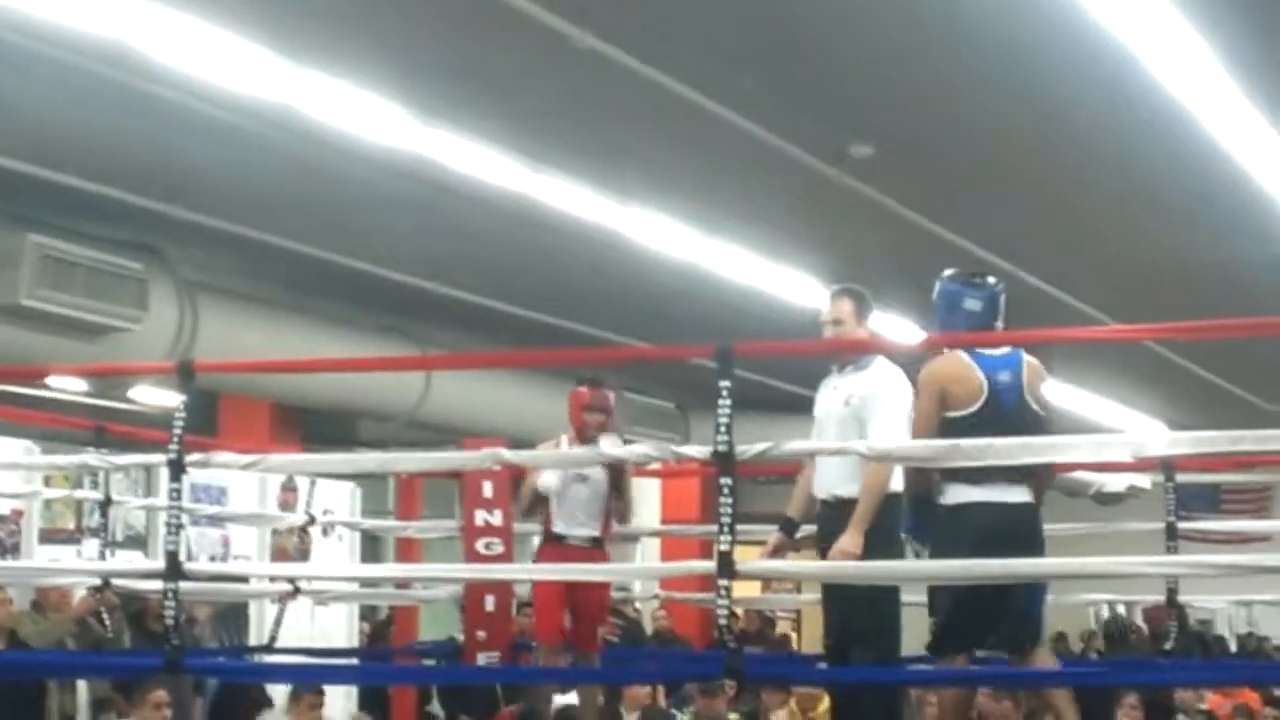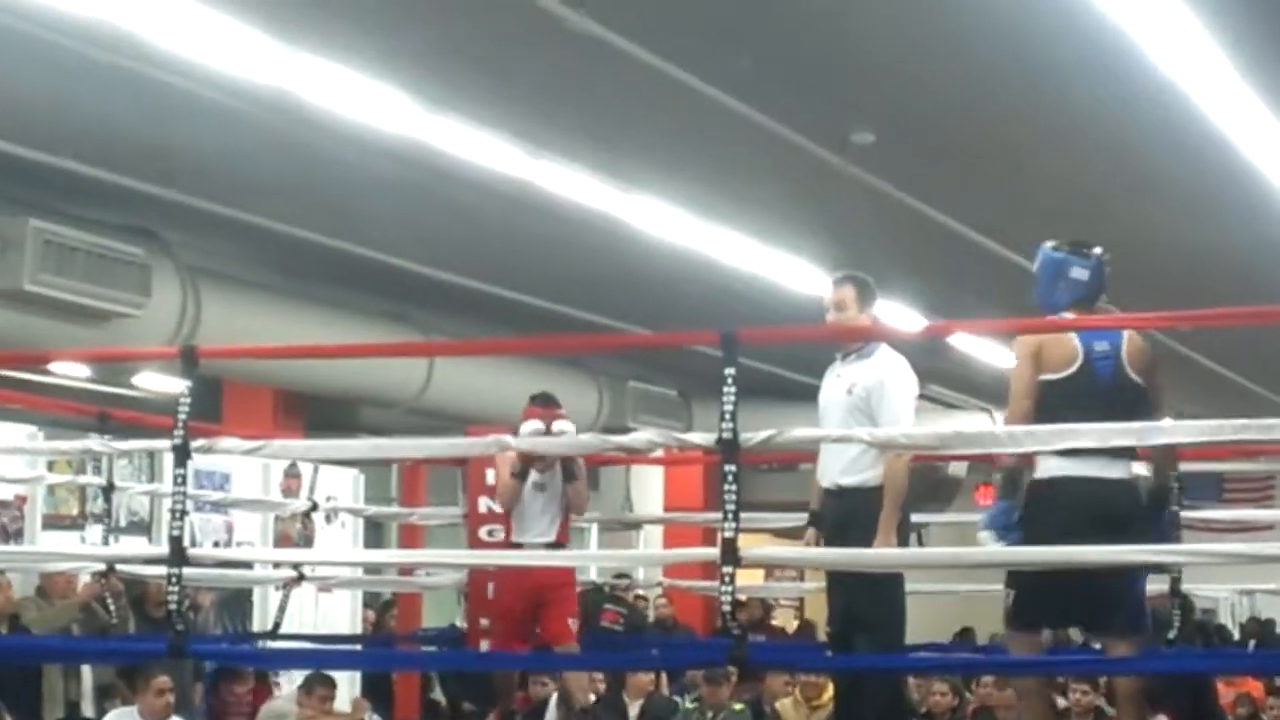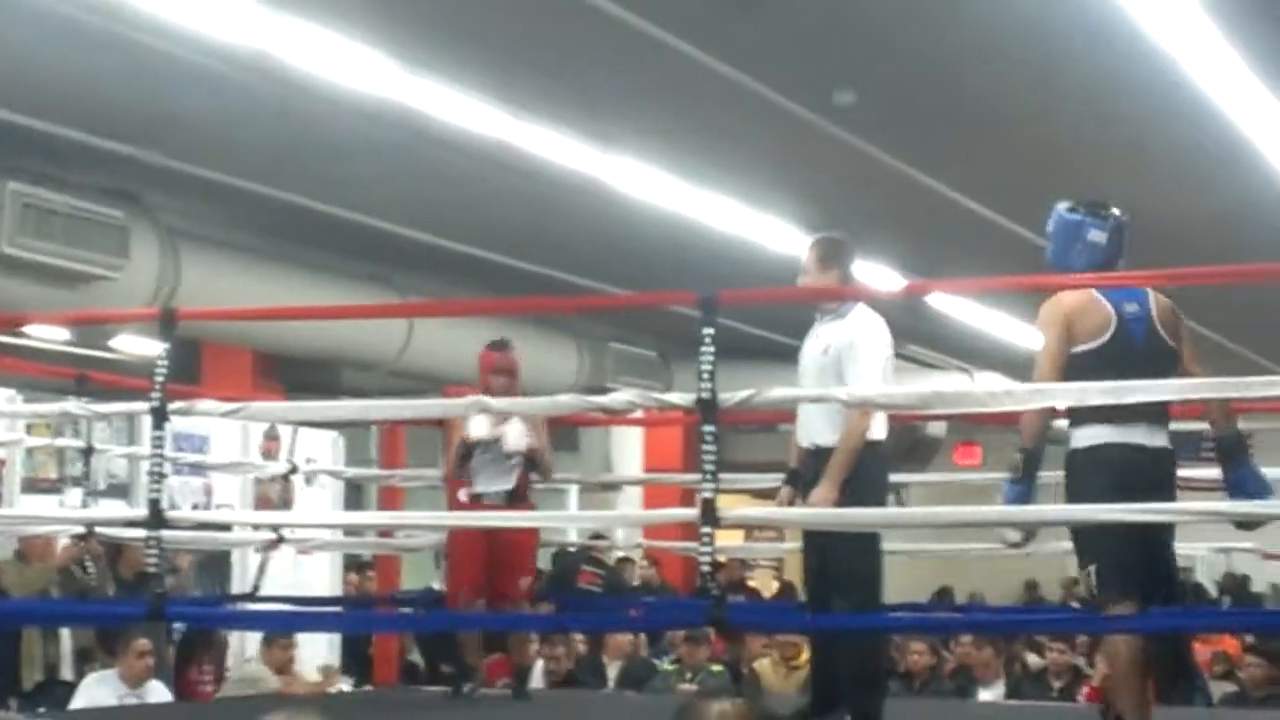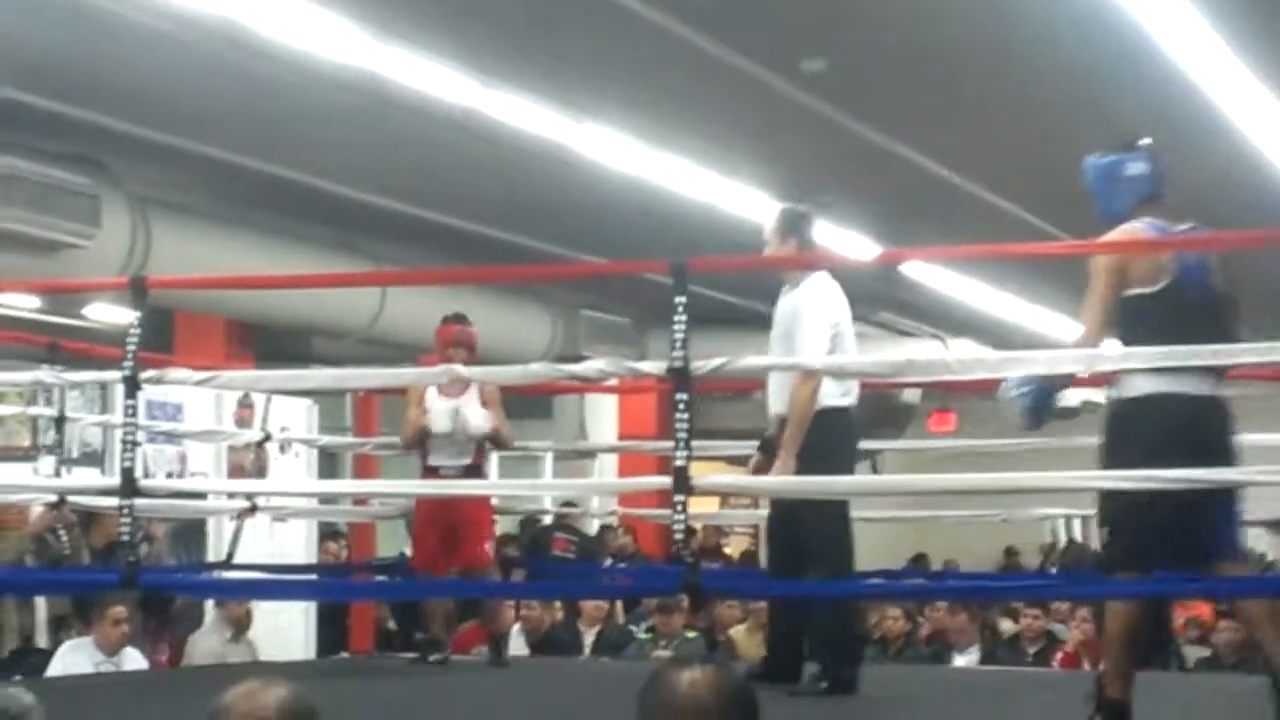
dt=0.4s
person 1, frame 1
left shoulder: (941, 371)
right shoulder: (1032, 369)
left hip: (964, 517)
right hip: (1020, 517)
left knee: (954, 651)
right knee: (1029, 645)
person 1, frame 2
left shoulder: (1036, 338)
right shoulder: (1136, 345)
left elbow: (1017, 422)
right wrist: (1162, 502)
left hip: (1057, 492)
right hip: (1119, 495)
left knee: (1024, 625)
right knee: (1120, 636)
person 1, frame 3
left shoulder: (1064, 305)
right shoulder: (1160, 306)
left wrist: (1021, 477)
right wrist: (1237, 463)
left hip: (1100, 460)
right hip: (1154, 462)
left knee: (1117, 600)
right knee: (1146, 600)
person 1, frame 4
left shoulder: (1120, 244)
right shoulder: (1208, 250)
left elbow: (1092, 337)
right elbow: (1227, 339)
left wrist: (1039, 388)
left hip: (1145, 415)
right hip: (1207, 414)
left knee: (1125, 568)
right knee: (1225, 561)
person 2, frame 1
left shoulder: (884, 380)
right shoulder: (830, 386)
left elbow: (883, 463)
left wrist: (857, 533)
right wrist: (788, 526)
left hip: (870, 519)
right hip: (834, 517)
left knee: (874, 638)
right knee: (840, 637)
person 2, frame 2
left shoulder: (888, 368)
right shoulder: (833, 373)
left elbow: (898, 453)
left wrist: (889, 530)
right wrist: (816, 517)
left hip: (871, 506)
right hip: (838, 508)
left knee: (877, 628)
right knee: (843, 627)
person 2, frame 3
left shoulder: (862, 327)
right shoulder: (818, 330)
left elbow: (861, 411)
left wrist: (831, 483)
right wrist: (793, 476)
left hip: (854, 468)
right hip: (821, 466)
left knee: (854, 586)
right knee: (820, 586)
person 2, frame 4
left shoulder: (814, 295)
right shoulder: (795, 296)
left elbow: (810, 378)
left wrist: (786, 451)
right wrist: (769, 446)
left hip: (820, 433)
right hip: (800, 433)
left knee: (824, 550)
right knee: (787, 549)
left ankle: (839, 669)
right ankle: (783, 660)
person 3, frame 1
left shoulder: (614, 457)
right shoulder: (550, 450)
left elbow: (623, 517)
right elbow: (525, 508)
left wrist: (618, 476)
right wrist: (537, 492)
left hip: (594, 558)
right hip: (553, 553)
left knee: (589, 648)
right knee: (548, 643)
person 3, frame 2
left shoulder: (570, 460)
right shoulder: (509, 457)
left elbow: (580, 505)
right elbow: (505, 502)
left wrist: (569, 462)
right wrist: (525, 461)
left hip: (556, 562)
right hip: (516, 561)
left knee: (567, 643)
right knee: (506, 645)
right ankle: (503, 714)
person 3, frame 3
left shoulder: (530, 414)
right shoulder: (466, 412)
left elbow: (547, 470)
right elbow: (454, 468)
left wrist: (531, 452)
right wrist: (467, 446)
left hip: (515, 511)
right hip: (475, 510)
left knee: (516, 598)
right knee: (465, 595)
left ankle: (521, 674)
right ankle: (470, 669)
person 3, frame 4
left shoulder: (486, 387)
right shoulder: (421, 386)
left elbow: (506, 439)
right elbow: (407, 441)
left wrist: (492, 431)
right wrist: (424, 429)
left hip: (472, 483)
right hip: (433, 483)
left knee: (484, 566)
right knee: (430, 568)
left ankle: (496, 640)
right ankle: (438, 642)
